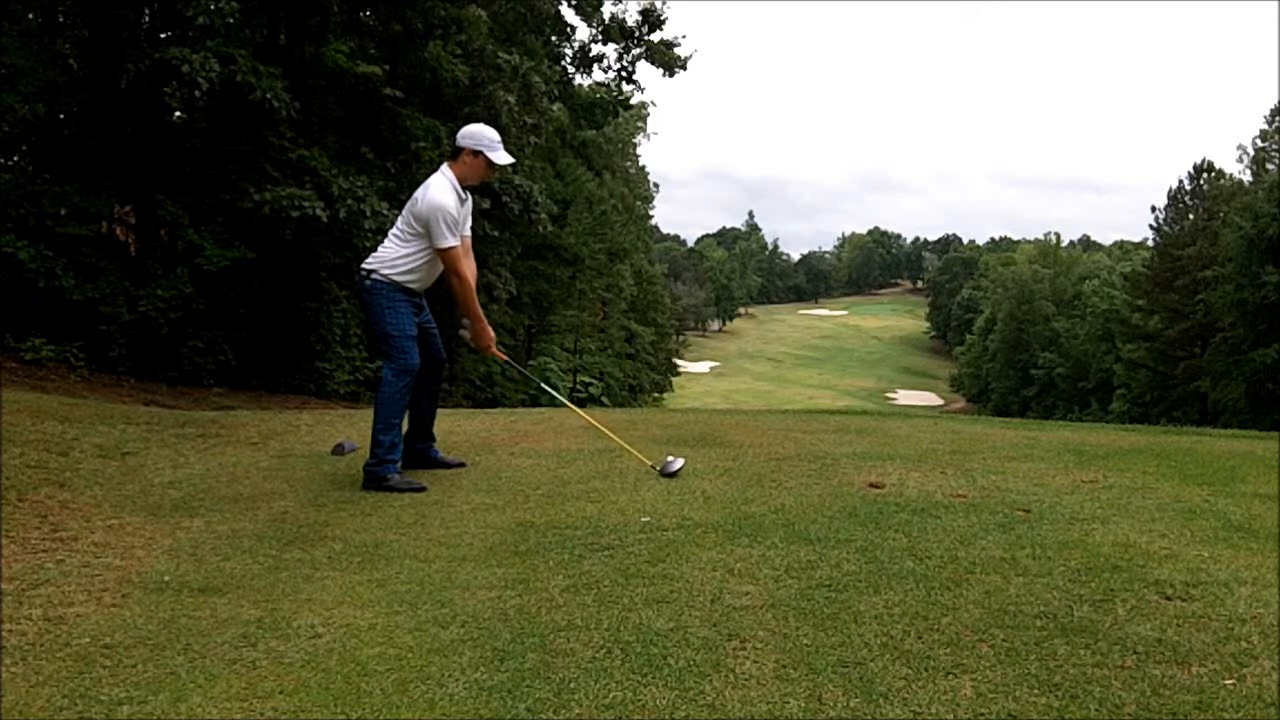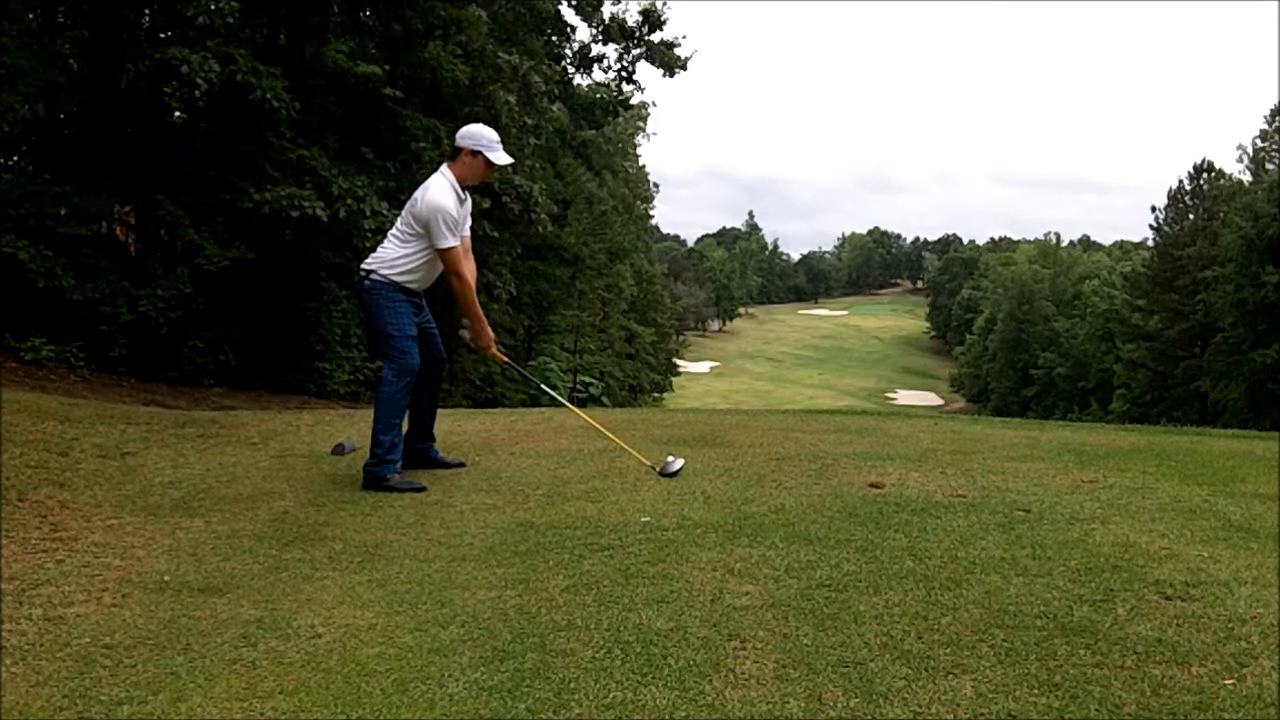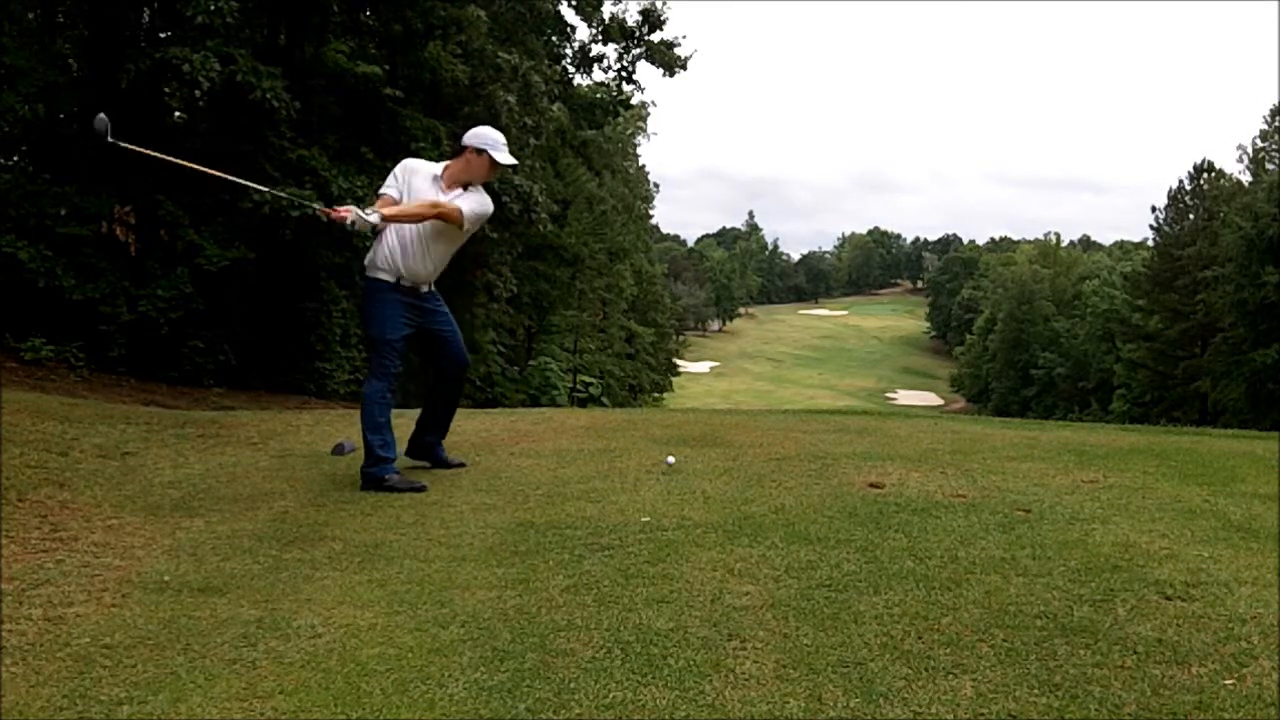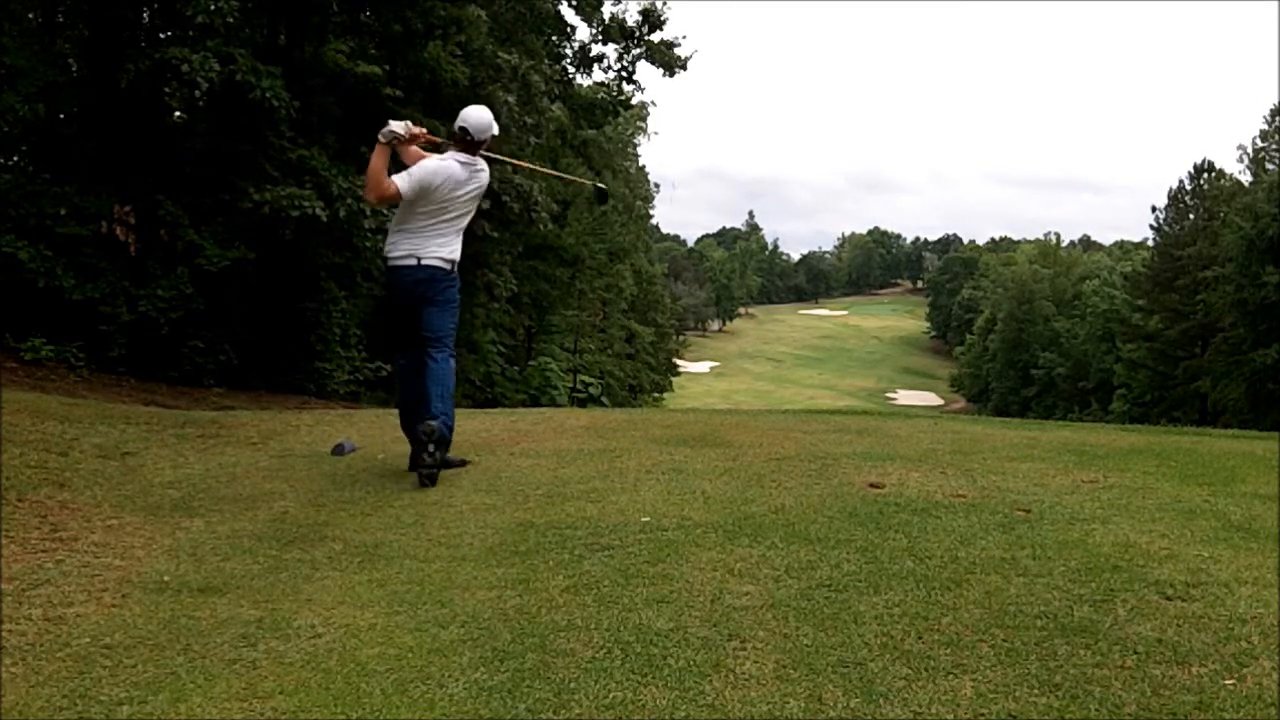
dt=1s
person 1, frame 1
left shoulder: (461, 195)
right shoulder: (440, 199)
left elbow: (466, 261)
right elbow: (456, 273)
left wrist: (471, 319)
right wrist: (480, 326)
left hip: (409, 290)
right hip: (385, 286)
left knee: (432, 362)
right knee: (404, 366)
left ankle: (418, 448)
right ankle: (381, 468)
person 1, frame 2
left shoulder: (460, 196)
right shoulder: (440, 200)
left elbow: (466, 261)
right elbow: (456, 273)
left wrist: (471, 320)
right wrist: (480, 326)
left hip: (408, 290)
right hip: (385, 287)
left knee: (433, 361)
right knee: (404, 366)
left ankle: (418, 449)
right ankle: (381, 469)
person 1, frame 3
left shoulder: (480, 204)
right shoulder: (411, 169)
left elbow: (431, 209)
right elbow: (381, 211)
left wrist: (374, 216)
right wrist: (362, 217)
left hip: (425, 292)
right hip: (384, 284)
left knee: (455, 363)
right knee: (384, 372)
left ankle: (426, 444)
right ankle: (378, 469)
person 1, frame 4
left shoulder: (432, 171)
right shoulder: (482, 174)
left elbow: (375, 195)
left wrist: (385, 142)
right wrist: (406, 142)
left hip: (400, 271)
right hip: (439, 275)
left knee: (408, 358)
right knee: (440, 353)
left ankle: (422, 446)
right ankle: (437, 427)
